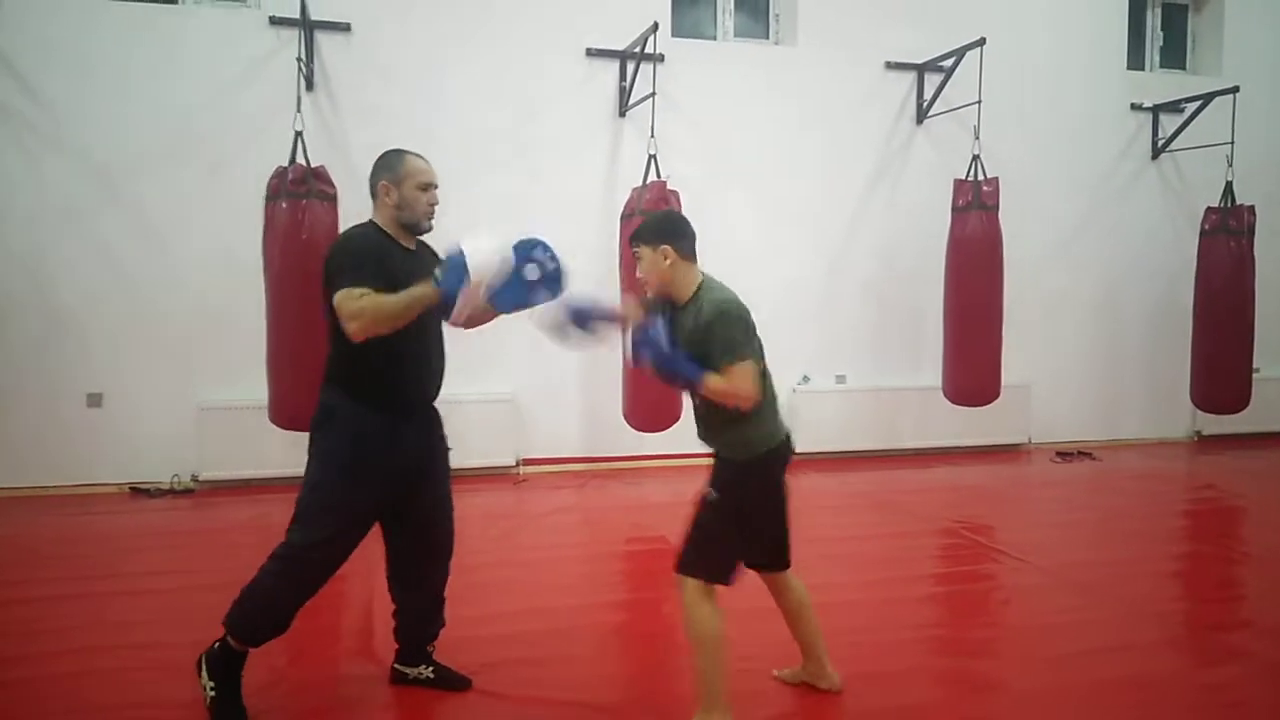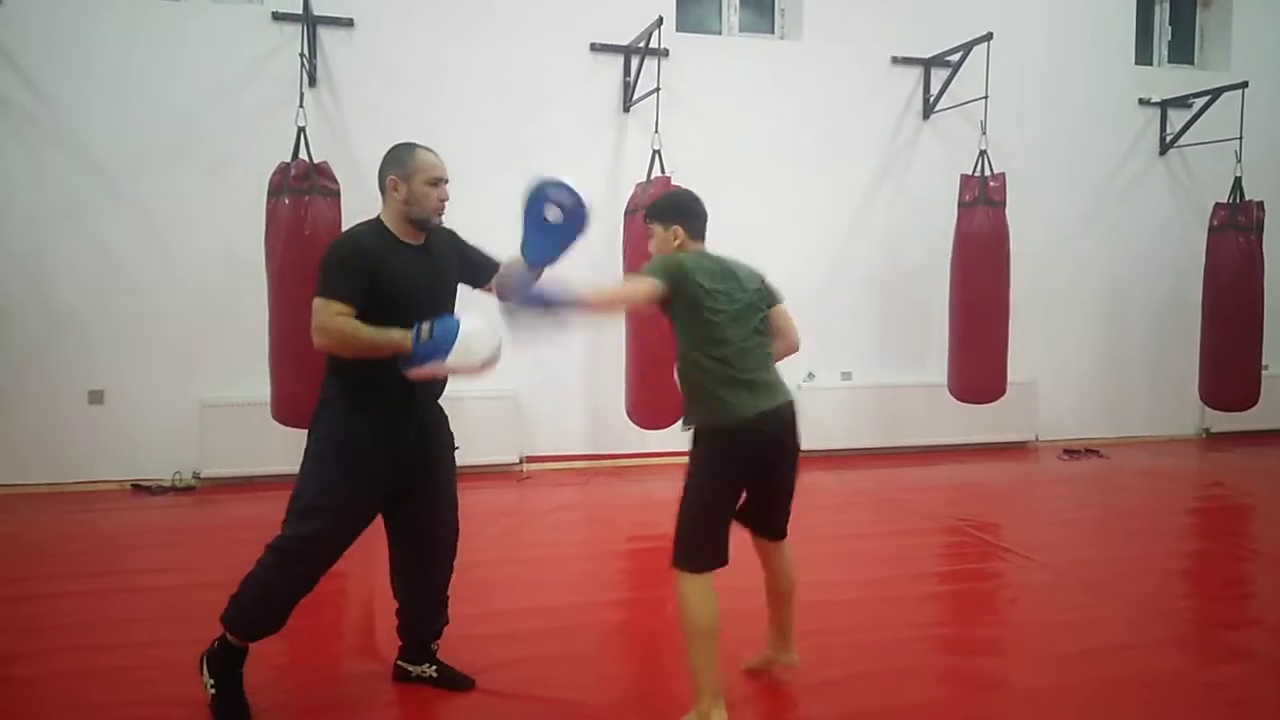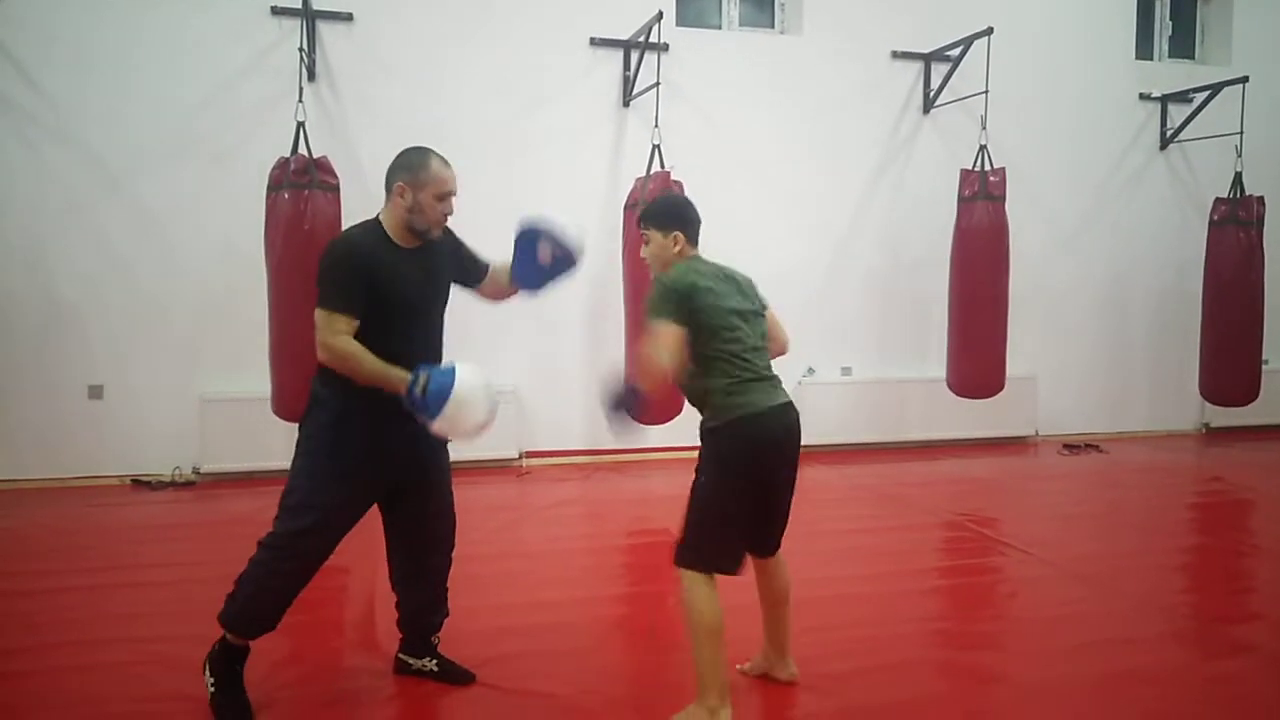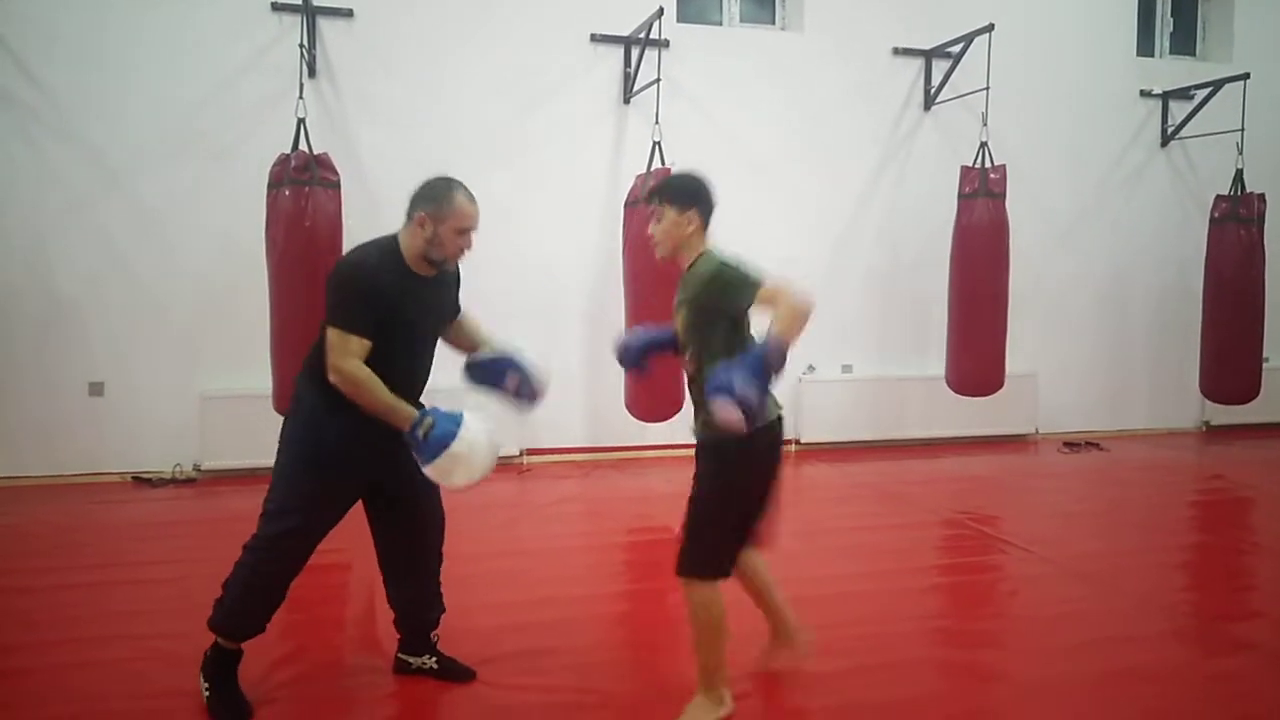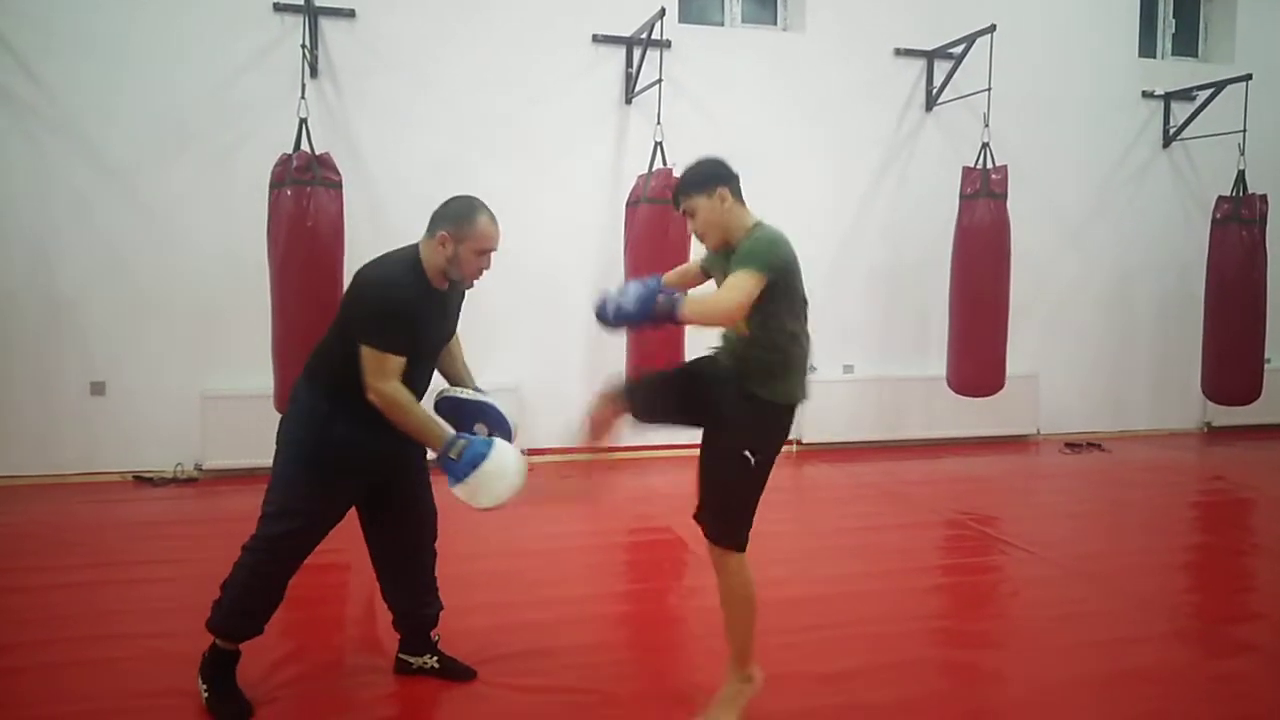
dt=0.2s
person 1, frame 1
left shoulder: (424, 253)
right shoulder: (357, 249)
left elbow: (465, 311)
right elbow: (361, 323)
right wrist: (438, 287)
left hip: (417, 426)
right hip: (356, 427)
left knee: (429, 542)
right knee: (315, 547)
left ankle: (414, 656)
right ankle: (224, 660)
person 1, frame 2
left shoulder: (443, 245)
right shoulder: (356, 248)
left elbow: (501, 278)
right elbow: (325, 331)
right wrist: (412, 342)
left hip: (422, 422)
right hip: (355, 426)
left knee: (433, 540)
right knee: (308, 543)
left ankle: (417, 654)
right ankle: (226, 656)
person 1, frame 3
left shoulder: (442, 244)
right shoulder: (351, 253)
left elbow: (493, 282)
right elbow: (330, 346)
left wrist: (535, 267)
right wrist: (407, 383)
left hip: (413, 421)
right hip: (348, 422)
left knee: (429, 534)
right knee: (300, 538)
left ankle: (418, 648)
right ankle: (228, 655)
person 1, frame 4
left shoulder: (443, 271)
right shoulder: (364, 271)
left elbow: (451, 321)
right elbow: (342, 369)
left wrist: (490, 358)
right wrist: (413, 421)
left hip: (396, 424)
right hip: (330, 425)
left knee: (419, 532)
right knee: (283, 541)
left ankle: (416, 647)
right ankle: (221, 660)
person 1, frame 5
left shoulder: (451, 284)
right shoulder: (386, 284)
right elbow: (382, 386)
left wrist: (470, 394)
right wrist: (446, 442)
left hip: (390, 429)
right hip: (326, 425)
left knee: (412, 532)
right knee: (282, 541)
left ankle: (417, 646)
right ankle: (219, 661)
person 2, frame 1
left shoulder: (719, 309)
right shoulder: (674, 301)
left elbow: (744, 393)
right elbow: (647, 321)
left wrist: (678, 368)
left hip: (749, 458)
right hip: (765, 449)
left knee: (695, 581)
right knee: (774, 567)
right ankle: (819, 668)
person 2, frame 2
left shoulder: (678, 270)
right shoulder: (747, 274)
left elbow: (628, 293)
right elbow: (789, 341)
left wrist: (553, 295)
left hip: (727, 431)
right hip: (778, 417)
left knee: (695, 567)
right knee: (770, 537)
right ankle: (781, 647)
person 2, frame 3
left shoulder: (674, 284)
right shoulder: (736, 279)
left elbow: (663, 363)
right elbow: (778, 343)
left wrist: (630, 393)
left hip: (739, 432)
right hip: (778, 420)
left knee: (695, 568)
right knee: (763, 550)
right ankle: (777, 656)
person 2, frame 4
left shoulder: (715, 272)
right shoulder: (696, 276)
left elbow: (794, 306)
left wrist: (760, 364)
right wrist: (657, 338)
left hip: (739, 437)
right hip: (726, 432)
left knee: (698, 572)
right knee: (731, 548)
right ankle: (784, 635)
person 2, frame 5
left shoulder: (764, 244)
right shoulder: (730, 246)
left elbow: (731, 308)
right elbow: (680, 276)
left wrist: (655, 306)
right wrist: (640, 296)
left hip: (762, 398)
right hip: (727, 381)
left knee: (723, 544)
right knee: (610, 402)
